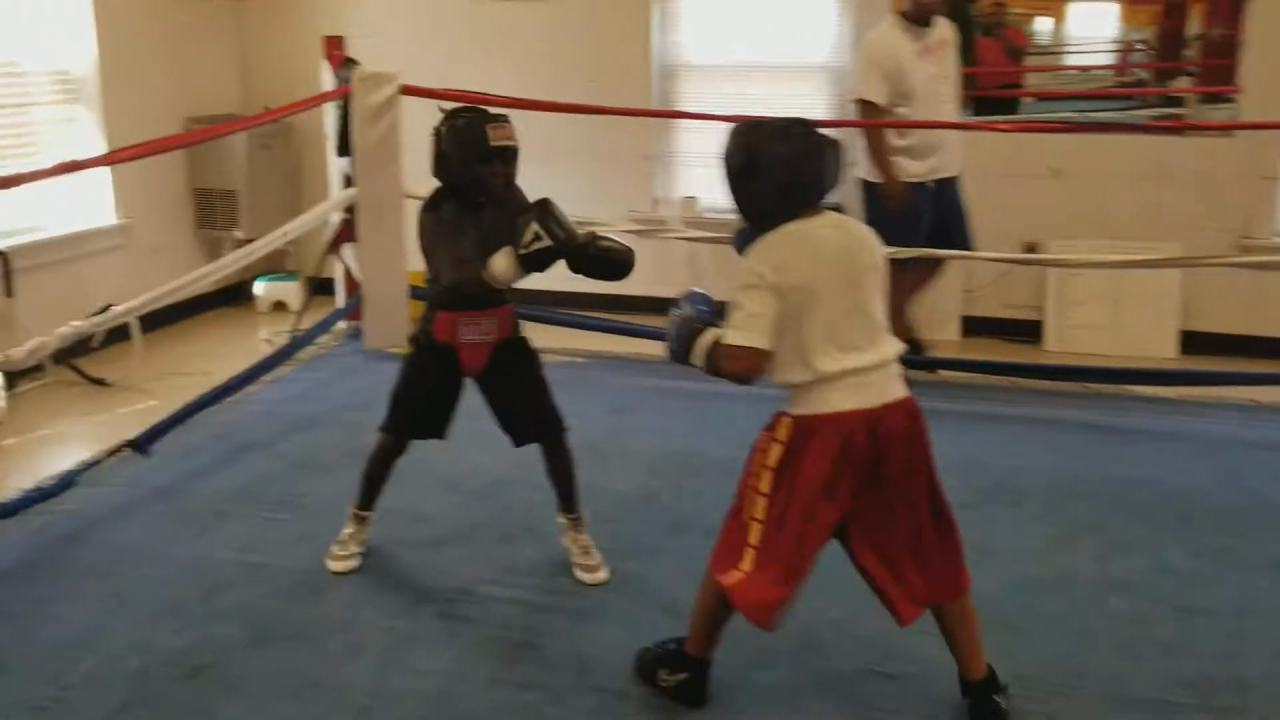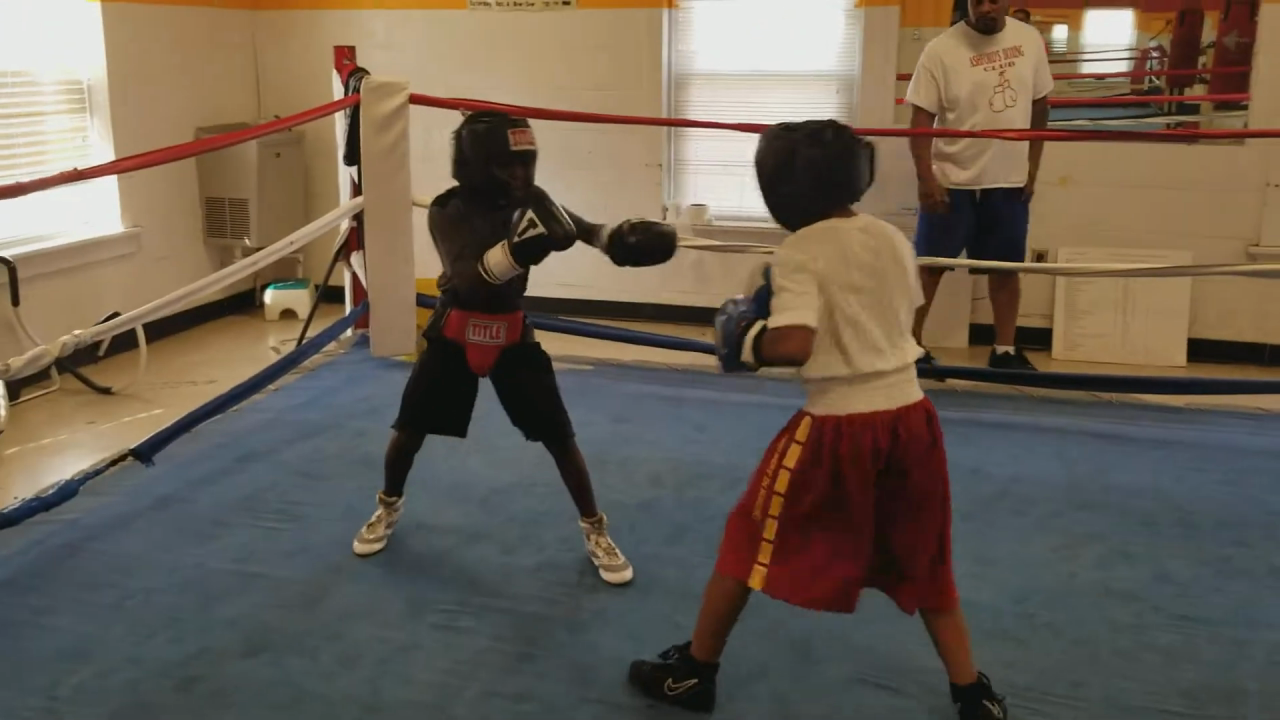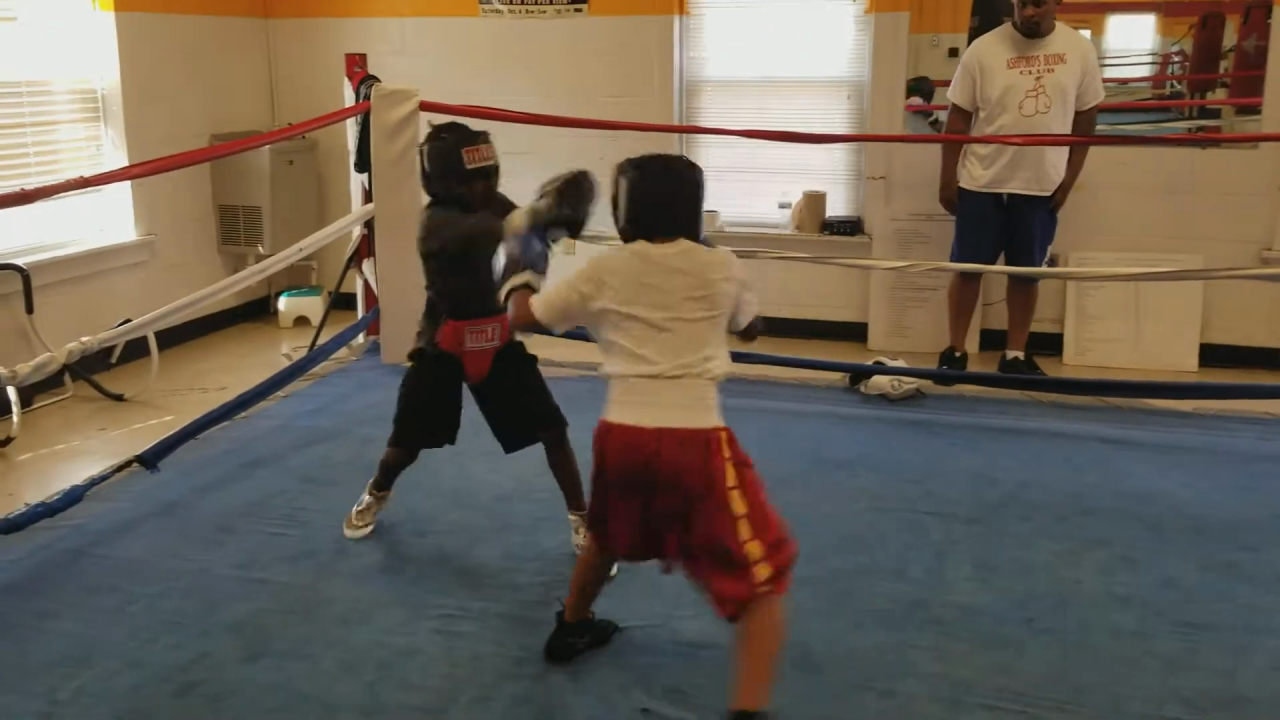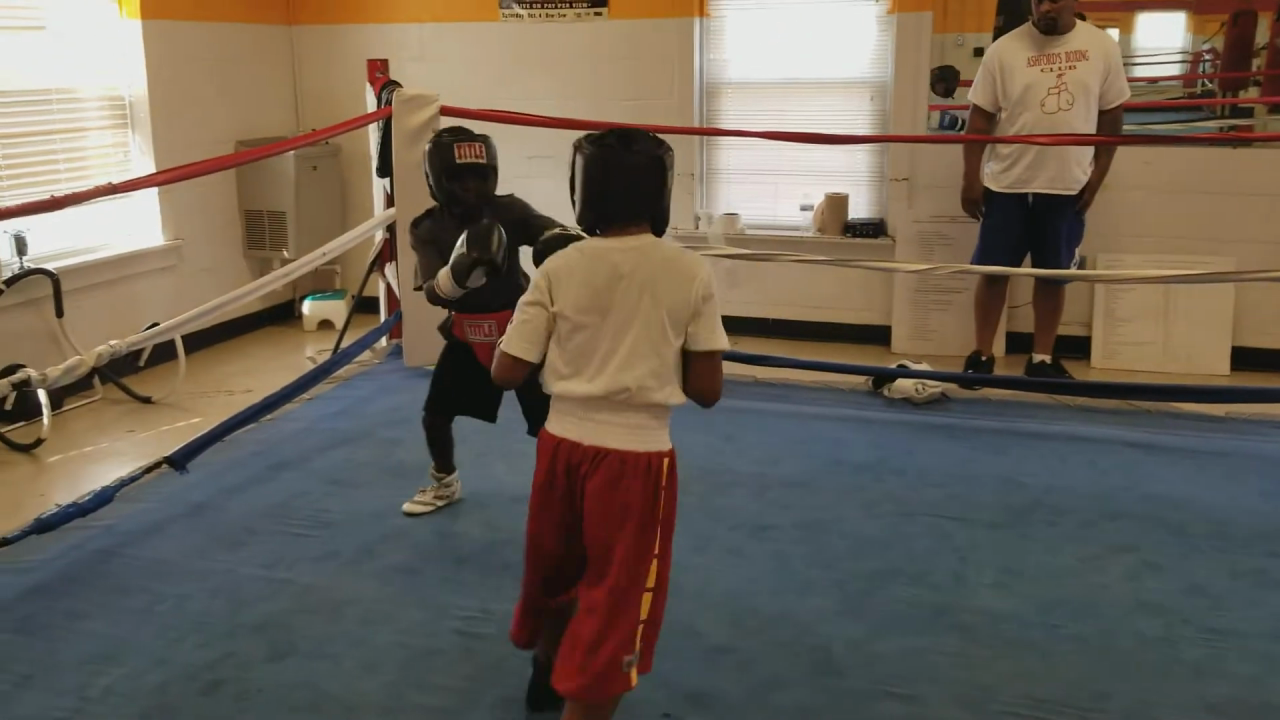
dt=0.4s
person 1, frame 1
left shoulder: (765, 260)
right shoulder: (864, 238)
left elbow: (747, 360)
left wrist: (695, 342)
left hip: (819, 426)
right hip: (893, 411)
left knee: (743, 549)
right knee: (927, 555)
left ankle: (686, 667)
person 1, frame 2
left shoulder: (798, 255)
right shoulder: (892, 240)
left elbow: (796, 347)
left wrist: (746, 338)
left hip: (836, 427)
right hip: (909, 416)
left knee: (748, 544)
right knee: (926, 564)
left ankle: (694, 670)
person 1, frame 3
left shoulder: (603, 272)
right shoulder: (724, 267)
left elbow: (525, 316)
right elbow: (746, 326)
left wrist: (518, 276)
left hip: (622, 435)
right hip: (696, 440)
left knee: (611, 533)
right knee: (763, 583)
left ankle: (573, 629)
person 1, frame 4
left shoulder: (558, 269)
right shoulder: (689, 272)
left elbow: (507, 373)
right elbow: (708, 390)
left hip: (563, 447)
right hip: (637, 460)
left knee: (555, 578)
right knee: (615, 628)
person 2, frame 1
left shoulder: (508, 196)
right shoulder: (437, 214)
left elbow: (547, 230)
right elbow: (467, 281)
left wrist: (580, 245)
right wrist: (521, 256)
left hip: (501, 333)
right hip: (444, 337)
left knee: (551, 432)
right knee: (395, 437)
left ankle: (574, 528)
right ankle: (358, 521)
person 2, frame 2
left shoulder: (530, 200)
right shoulder: (447, 212)
left elbow: (578, 229)
right elbow: (466, 277)
left wrist: (618, 238)
right wrist: (516, 249)
left hip: (512, 336)
right hip: (453, 335)
left knee: (559, 437)
right knee: (408, 430)
left ankle: (596, 532)
right ankle: (389, 508)
person 2, frame 3
left shoulder: (493, 207)
right shoulder: (435, 221)
right elbow: (474, 232)
left wrist: (562, 210)
right wrist: (539, 211)
left hip: (496, 341)
right hip: (444, 348)
left knee: (553, 431)
right knee: (406, 444)
left ankle: (584, 525)
right ankle: (377, 496)
person 2, frame 4
left shoulder: (510, 210)
right shoulder: (429, 229)
left elbow: (554, 234)
right elbow: (435, 293)
left wrist: (562, 242)
right wrist: (461, 268)
right hip: (467, 334)
right knee: (436, 415)
right ankle: (444, 482)
person 3, frame 1
left shoulder: (946, 31)
right shoulder: (882, 43)
right elbow: (871, 113)
left wrist: (954, 155)
right wrist: (889, 174)
left hip: (942, 168)
right hip: (900, 174)
left knee: (943, 251)
right knee: (901, 259)
left ankle: (892, 316)
right ankle: (895, 332)
person 3, frame 2
left shoulder: (1030, 41)
right shoulder: (941, 50)
left elbow: (1038, 108)
right elbow: (921, 121)
left wrist: (1033, 169)
right wrist: (926, 180)
left hip: (1010, 180)
right hip: (951, 180)
left knee: (1006, 267)
right knee: (932, 265)
left ankle: (1005, 350)
person 3, frame 3
left shoulder: (1079, 49)
right shoulder: (984, 49)
left elbow: (1086, 117)
right elbow: (958, 116)
left wrist: (1069, 178)
right wrist: (948, 177)
left hip: (1042, 185)
right hip: (982, 182)
left knee: (1027, 272)
right knee: (968, 268)
left ankle: (1016, 355)
right ankle: (955, 351)
person 3, frame 4
left shoulder: (1102, 47)
right shoulder: (1004, 49)
left elbow: (1111, 115)
right elbow: (980, 118)
left wrist: (1098, 175)
right wrist: (971, 178)
left hip: (1067, 185)
right hip: (1006, 184)
left knee: (1054, 275)
right knee: (994, 271)
left ankle: (1042, 358)
right ankle: (982, 355)
